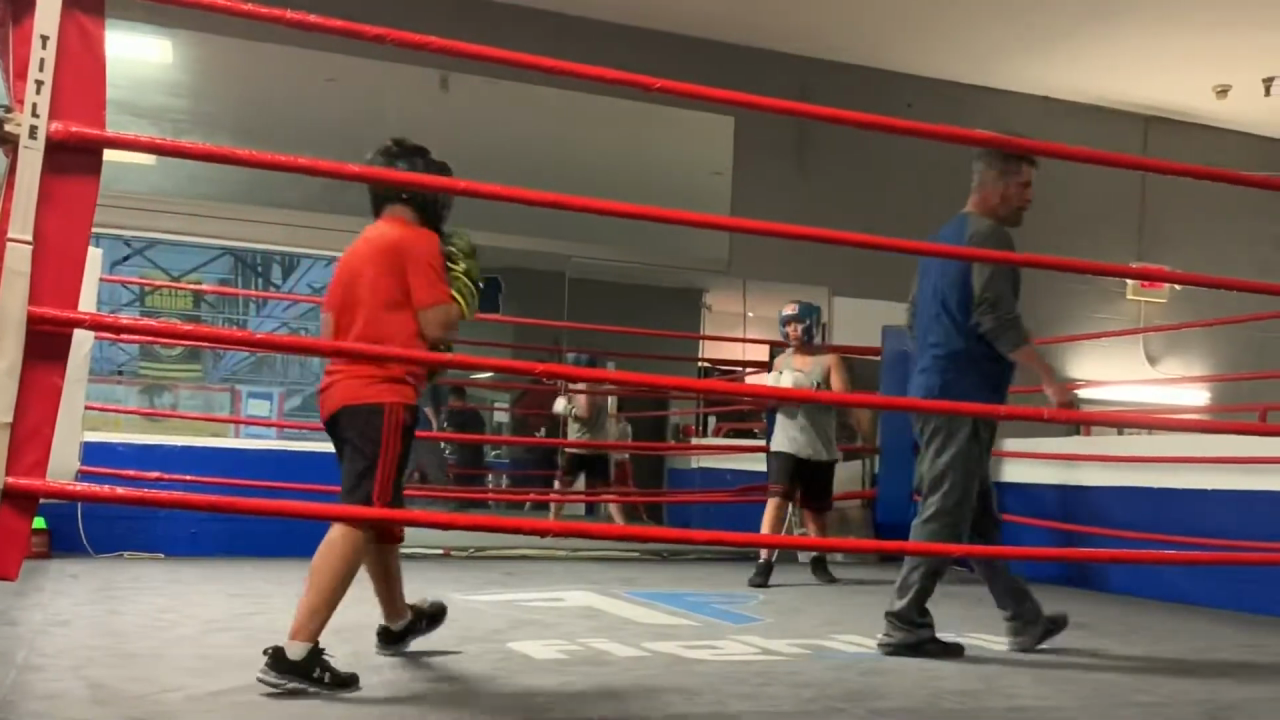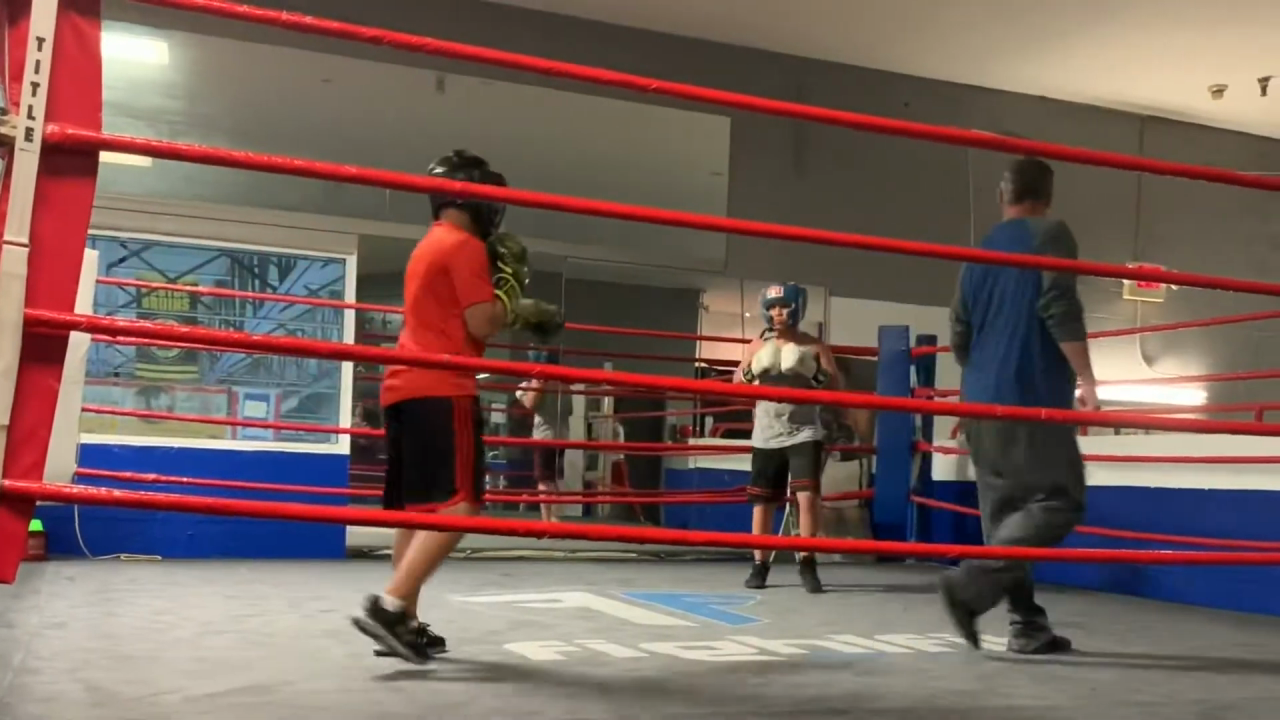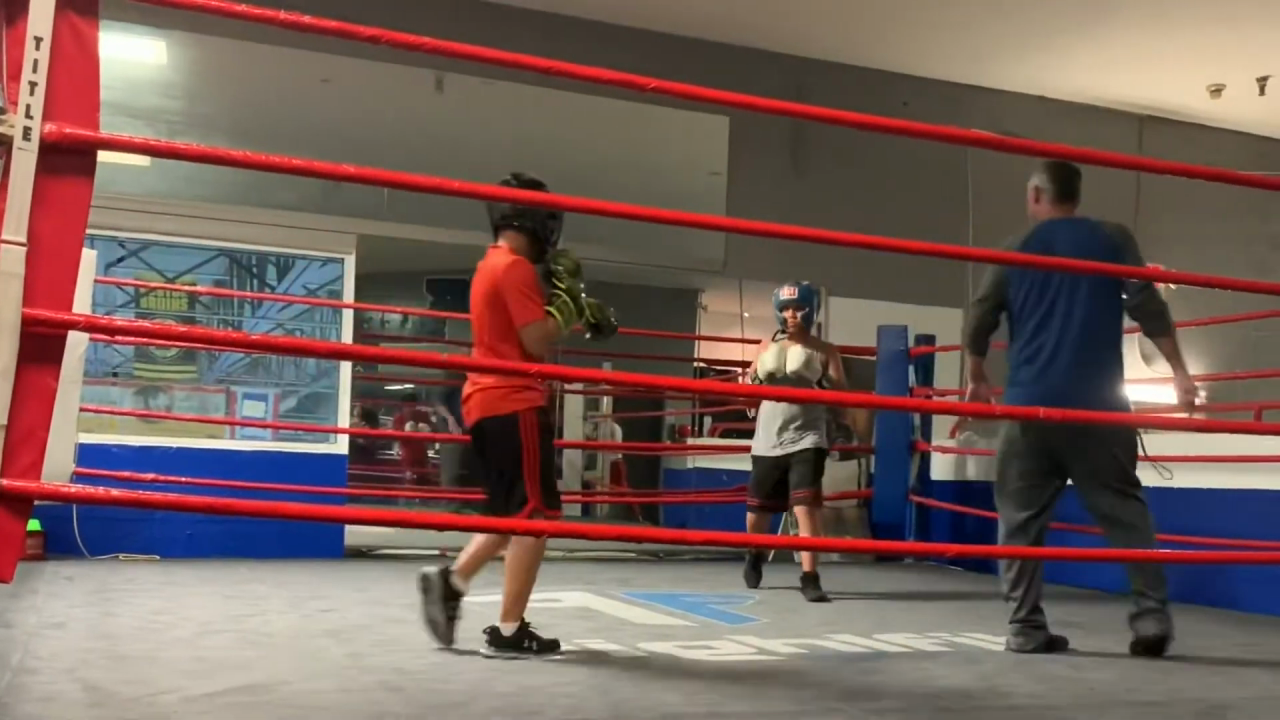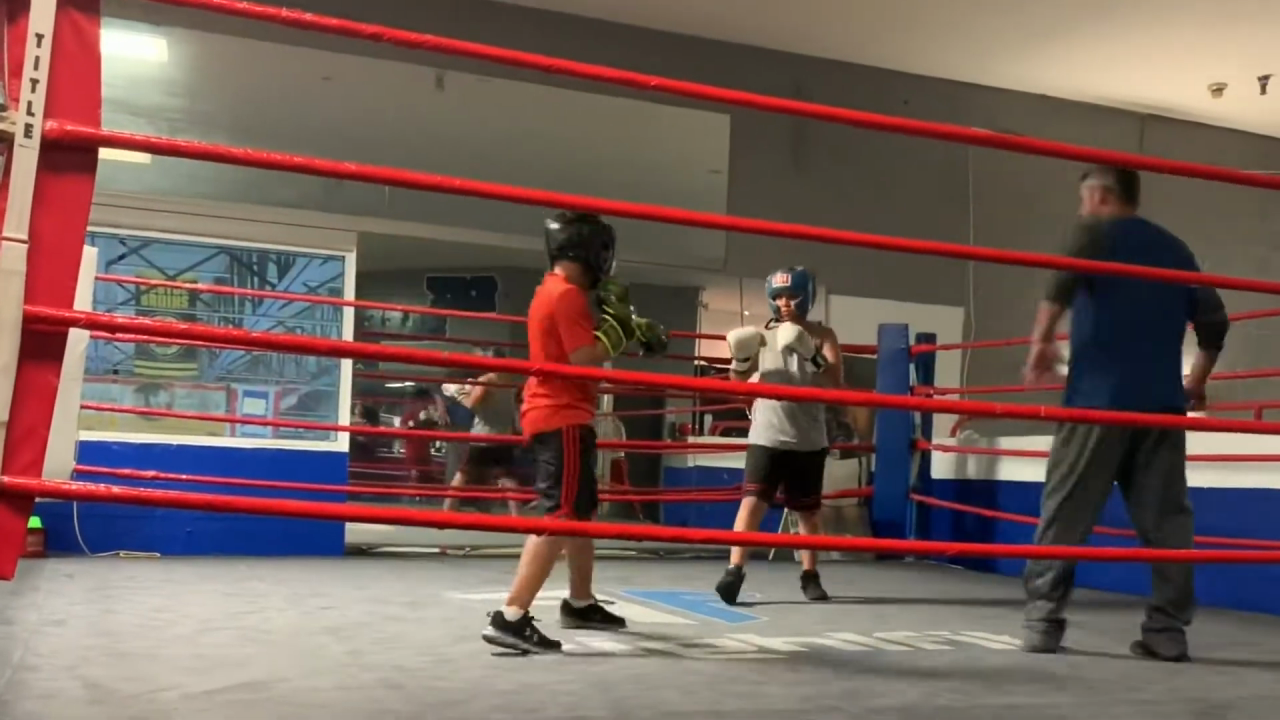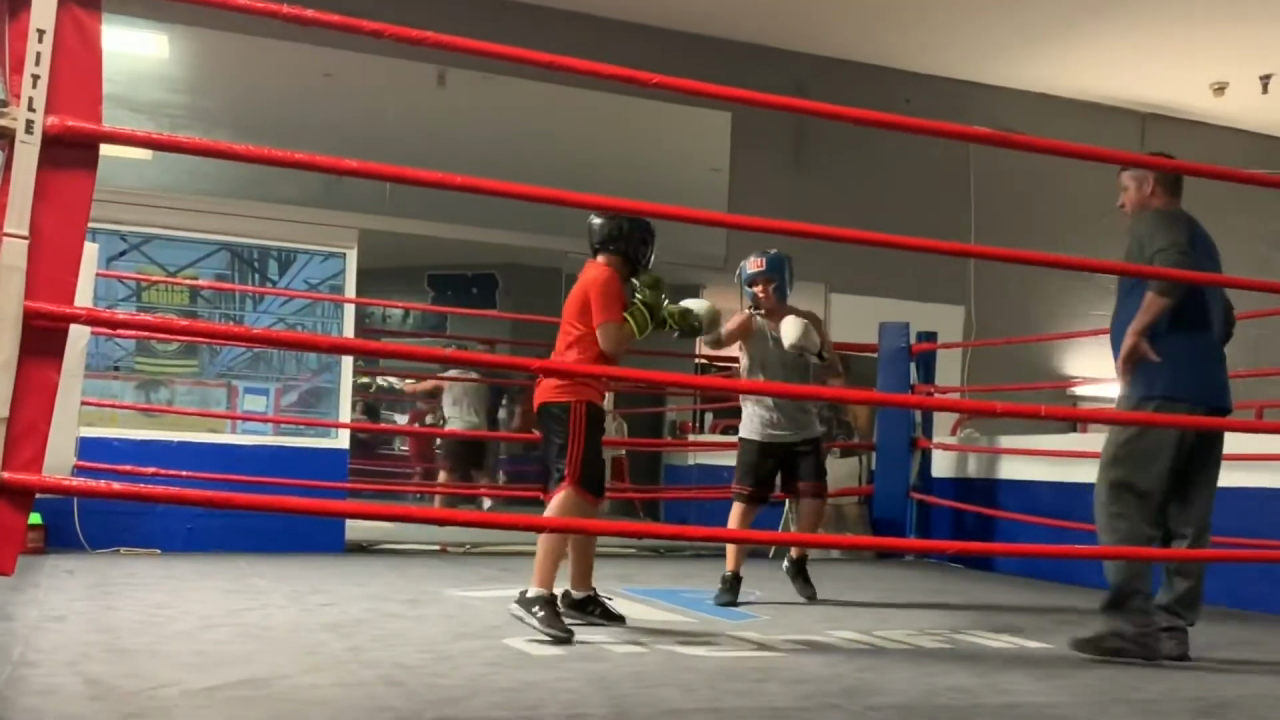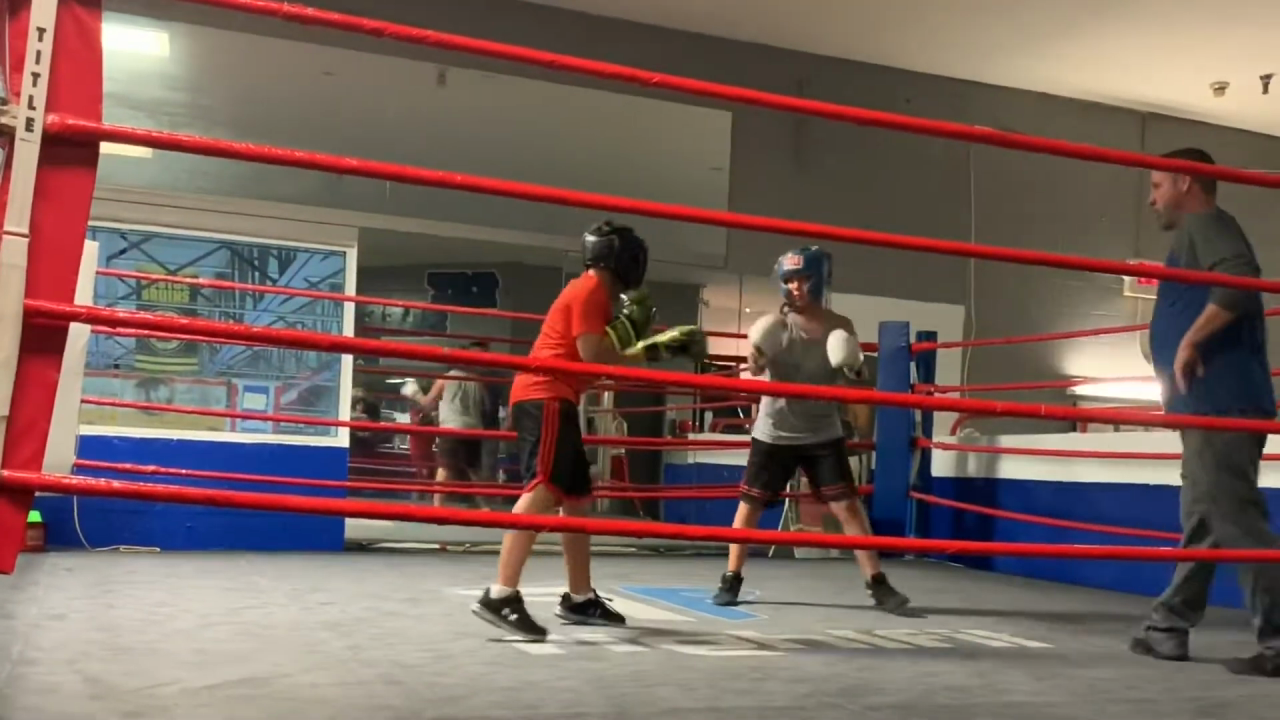
dt=0.3s
person 1, frame 1
left shoulder: (941, 239)
right shoulder: (989, 236)
left elbow: (915, 322)
right elbow: (997, 320)
right wrist: (1050, 380)
left hip: (932, 390)
right hip: (963, 396)
left knee: (979, 511)
right knee: (945, 511)
left ankle: (1024, 619)
right ankle: (904, 626)
person 1, frame 2
left shoulder: (979, 252)
right shoulder: (1052, 234)
left elbow: (959, 334)
right elbow: (1061, 310)
right wrist: (1086, 377)
left hip: (982, 399)
right hip: (1034, 397)
left knee: (1003, 511)
right knee: (1058, 502)
left ankle: (1028, 625)
right ankle: (972, 583)
person 1, frame 3
left shoulder: (1019, 249)
right shoulder: (1113, 239)
left elbow: (980, 319)
right elbow: (1148, 307)
left wrist: (976, 376)
right wrist: (1180, 371)
left hip: (1030, 403)
right hip: (1097, 402)
left knee: (1021, 516)
right knee: (1125, 509)
left ankle: (1025, 626)
right ankle: (1151, 613)
person 1, frame 4
left shoulder: (1093, 231)
right shoulder: (1176, 249)
left elbow: (1064, 278)
right elbow: (1213, 321)
left wrist: (1041, 340)
right wrist: (1198, 377)
left hip: (1098, 398)
right hip: (1163, 400)
left knee: (1065, 511)
right knee: (1166, 517)
left ankle: (1042, 621)
right ankle: (1168, 631)
person 1, frame 5
left shoulder: (1154, 219)
right shoulder: (1202, 238)
left elbow: (1173, 271)
right elbow: (1223, 320)
left wrist: (1134, 330)
left hip: (1159, 390)
right hip: (1207, 392)
left knee: (1120, 494)
right knee: (1184, 515)
left ankle: (1133, 621)
right ankle: (1169, 627)
person 1, frame 6
left shoulder: (1203, 223)
right shoulder: (1207, 230)
left wrist: (1188, 341)
left hip: (1217, 399)
right hip: (1233, 398)
left knee: (1232, 516)
right knee: (1203, 519)
right ankle: (1168, 627)
person 2, frame 1
left shoulder: (357, 248)
right shoulder: (419, 242)
left elbow: (331, 328)
right elbow: (437, 326)
right wrist: (463, 279)
left hip: (343, 392)
right hip: (381, 395)
left knee: (384, 512)
right knee: (360, 520)
left ankle: (398, 621)
right ankle: (294, 653)
person 2, frame 2
left shoulder: (430, 246)
right shoulder: (466, 245)
right elbow: (481, 324)
left wrist: (528, 310)
right wrist: (510, 276)
left hip: (404, 387)
right hip: (440, 389)
left knee: (416, 507)
right knee: (461, 502)
left ankle: (404, 621)
right ankle: (391, 603)
person 2, frame 3
left shoulder: (493, 266)
right shoulder: (514, 268)
right elbow: (537, 342)
left wrist: (579, 308)
right wrist: (568, 295)
left hip: (485, 403)
right hip: (514, 404)
left knee: (511, 513)
right knee: (535, 514)
left ankle: (449, 579)
right ankle: (509, 629)
person 2, frame 4
left shoulder: (550, 290)
right shoulder: (568, 295)
right elbow: (587, 361)
left wrist: (633, 328)
right wrist: (618, 320)
left hip: (549, 415)
right hip: (563, 418)
left knee: (582, 512)
right knee: (561, 516)
left ankle: (580, 602)
right ankle: (511, 617)
person 2, frame 5
left shoulder: (597, 278)
right shoulder: (607, 277)
left elbow: (615, 329)
right elbow: (612, 342)
left wrist: (664, 313)
right wrist: (645, 306)
left hip: (564, 397)
right hip: (571, 397)
left knee: (585, 497)
right knee: (570, 491)
left ankle: (580, 595)
right ankle: (535, 596)
person 2, frame 6
left shoulder: (587, 292)
right shoulder: (592, 288)
left elbow: (617, 356)
right elbow: (592, 354)
left wrist: (663, 343)
right wrist: (629, 322)
left hip: (552, 399)
right hip: (546, 396)
left knee: (577, 498)
right knee: (542, 490)
left ankle: (580, 598)
right ankle: (500, 596)
person 3, frame 1
left shoulder: (829, 361)
right shoulder: (780, 361)
left elbow: (843, 397)
left wrist: (813, 391)
left hip: (820, 447)
right hip: (785, 443)
left knee: (817, 509)
right knee: (777, 499)
left ankle: (819, 560)
right ankle: (764, 563)
person 3, frame 2
left shoulder: (815, 346)
right shoulder: (759, 344)
left elbow: (836, 386)
right elbow: (737, 383)
left wrist: (813, 373)
right wrist: (753, 370)
left hip: (804, 432)
right hip: (767, 435)
left knee: (807, 495)
right knee: (763, 502)
left ankle: (807, 560)
right ankle: (760, 565)
person 3, frame 3
left shoulder: (825, 352)
right shoulder: (769, 348)
left elbow: (839, 393)
left wrist: (818, 377)
right wrist: (760, 375)
left hip: (808, 441)
right hip: (768, 442)
left knee: (806, 507)
right knee: (756, 513)
left ankle: (810, 577)
right ankle: (756, 553)
person 3, frame 4
left shoulder: (822, 335)
right shoulder: (762, 336)
left elbow: (836, 380)
right elbow: (738, 384)
left wrist: (811, 357)
right wrist: (740, 361)
left hip: (809, 437)
right hip: (767, 433)
left knee: (808, 510)
right knee: (753, 500)
left ankle: (809, 575)
right ankle: (733, 574)
person 3, frame 5
left shoulder: (808, 323)
right shoulder: (748, 322)
left elbow: (834, 376)
right elbow: (719, 340)
left wrist: (818, 354)
right wrist: (707, 332)
left hip: (803, 429)
right hip: (760, 429)
left knee: (813, 501)
right knee: (744, 502)
left ankle: (796, 562)
right ankle: (731, 579)
person 3, frame 6
left shoulder: (840, 326)
right shoulder: (777, 323)
left elbow: (853, 380)
right elbow: (756, 369)
left wrist: (854, 369)
right wrist: (758, 349)
left hip: (823, 432)
right hip: (776, 430)
left knee: (847, 504)
right knee: (751, 502)
left ankle: (878, 584)
right ankle: (731, 578)
